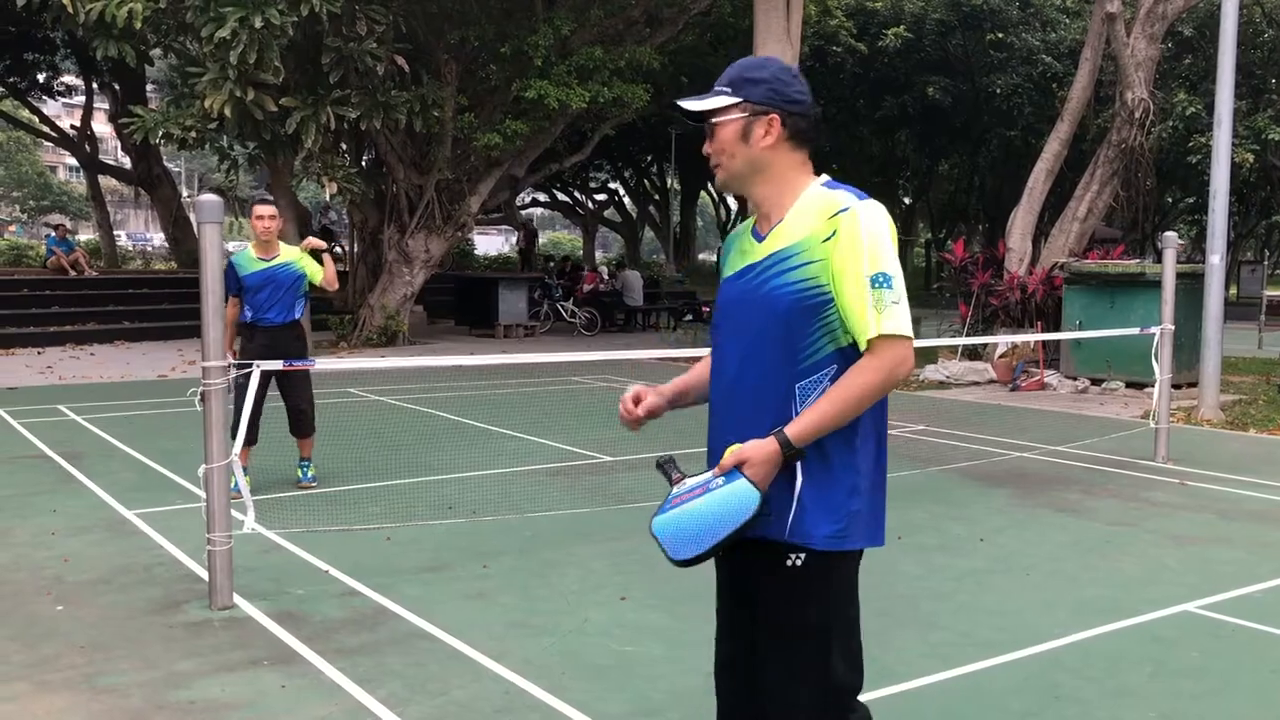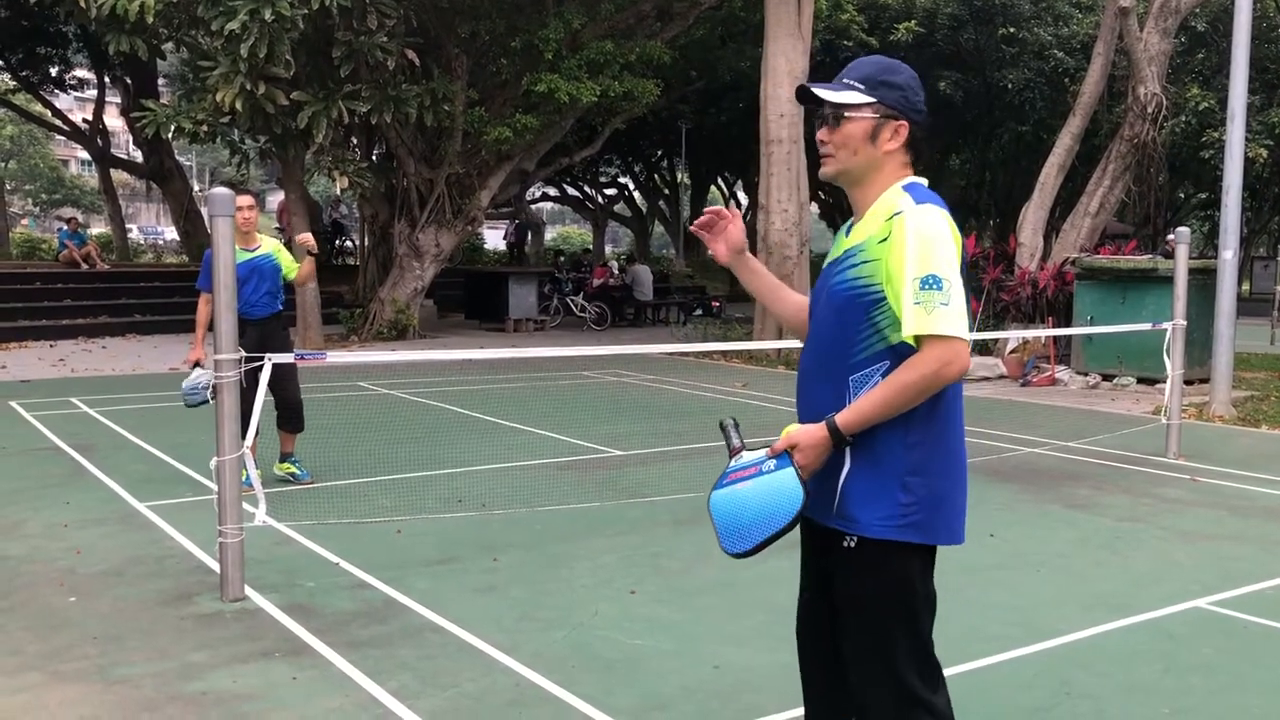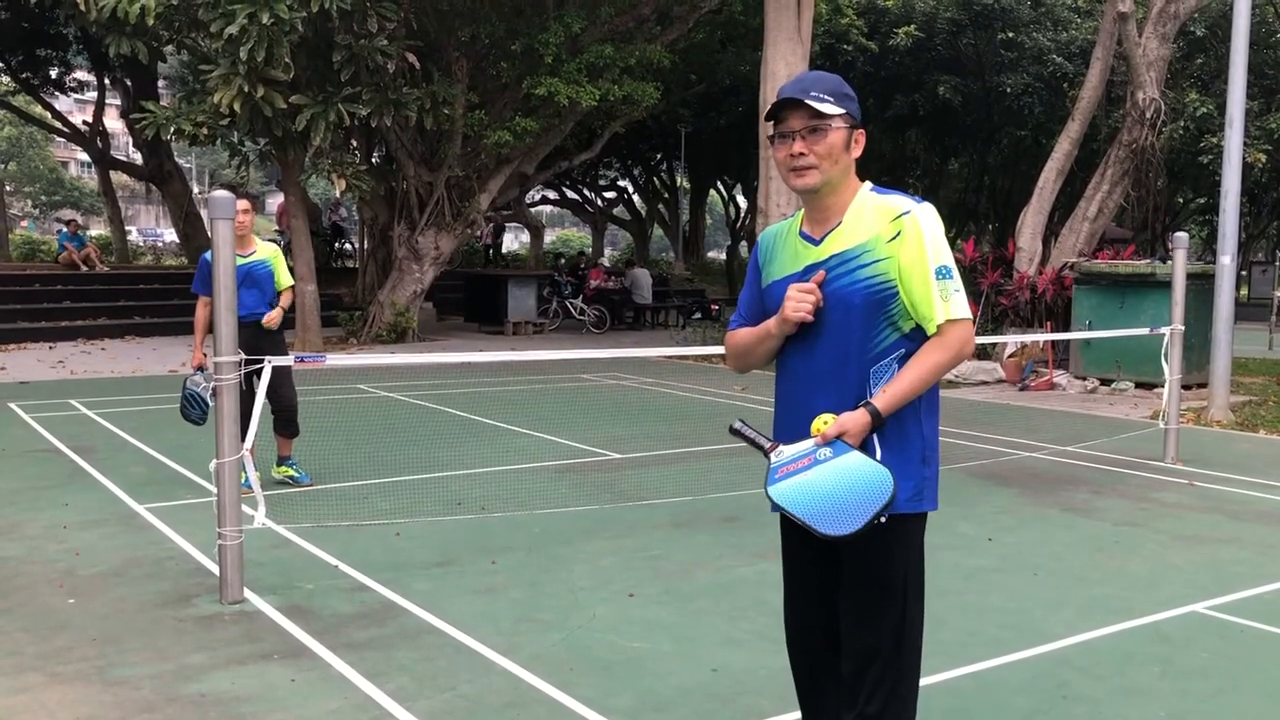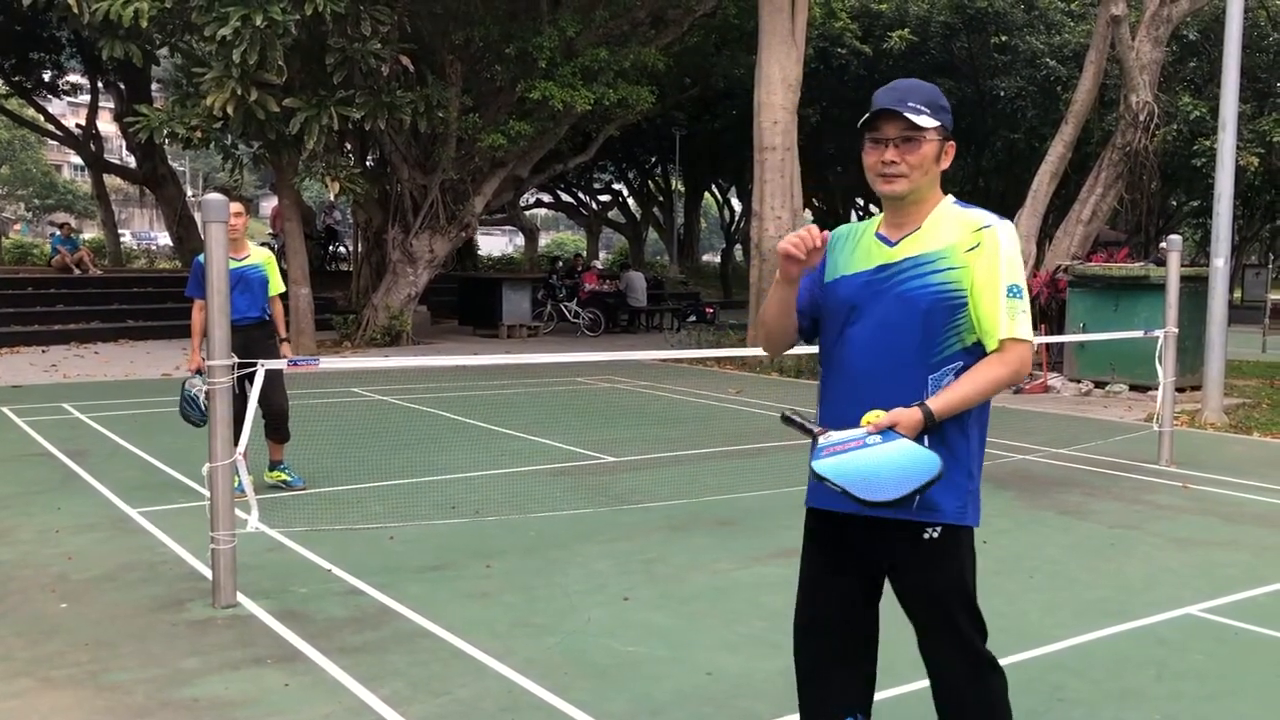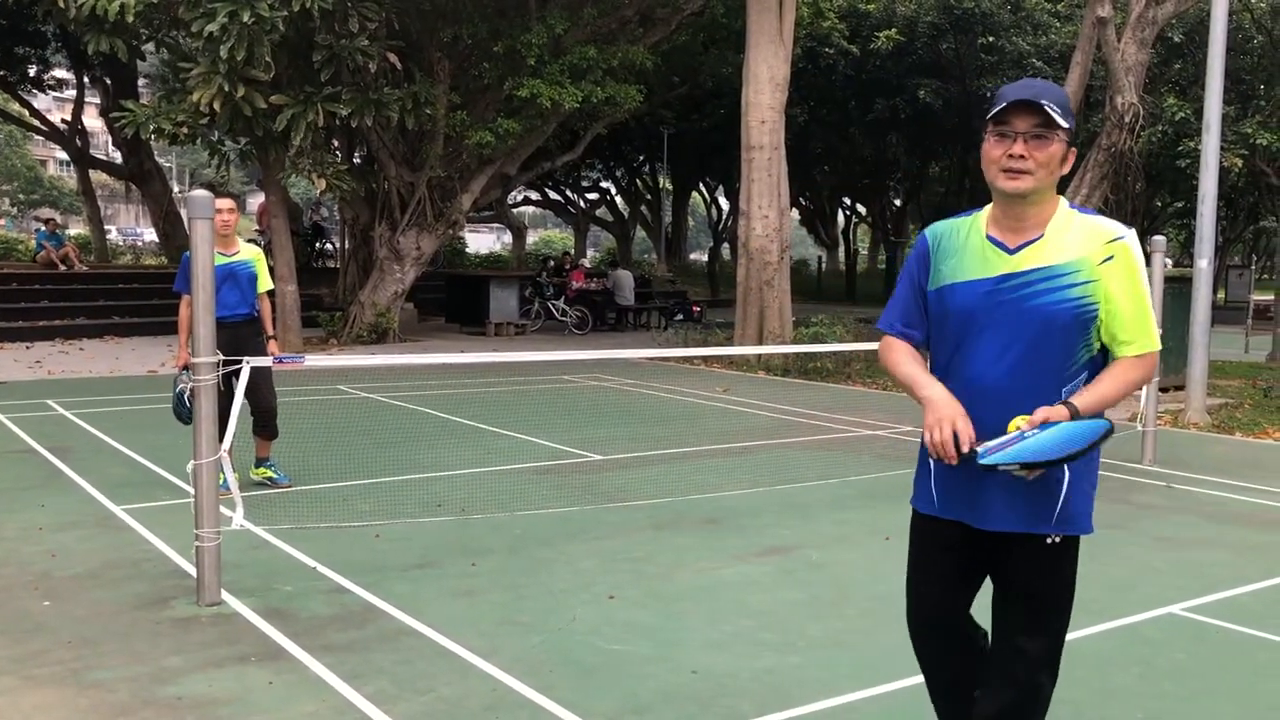
dt=1s
person 1, frame 1
left shoulder: (850, 220)
right shoulder: (740, 240)
left elbow: (892, 356)
left wrist: (782, 443)
right wrist: (666, 394)
left hip: (811, 514)
person 1, frame 2
left shoulder: (916, 220)
right shoulder: (861, 227)
left elbow: (947, 356)
right elbow: (820, 325)
left wrist: (833, 429)
right wrist: (741, 263)
left hip: (886, 501)
right hip: (837, 495)
right knee: (825, 662)
person 1, frame 3
left shoulder: (905, 220)
right shoulder: (772, 243)
left elbow: (956, 335)
right elbow: (737, 355)
left wrist: (870, 412)
right wrist: (779, 325)
left hip: (883, 481)
left knee: (877, 656)
right knee: (812, 649)
person 1, frame 4
left shoulder: (982, 235)
right shoulder: (841, 243)
left elbow: (1014, 354)
right elbow: (775, 343)
left wrist: (923, 413)
right wrist: (788, 279)
left hip: (930, 495)
right hip: (838, 490)
left knee: (957, 654)
right knee: (825, 647)
person 1, frame 5
left shoulder: (1105, 244)
right shoulder: (939, 241)
left elbow: (1139, 356)
right elbow: (894, 342)
left wrist: (1071, 411)
right wrist: (933, 395)
left hip: (1043, 498)
right hip: (945, 491)
left knee: (1023, 661)
right knee: (932, 627)
person 2, frame 1
left shoulder: (298, 256)
right shoulder: (238, 261)
left elbow: (331, 284)
right elbow: (233, 305)
left wrist: (324, 250)
right wrist: (228, 346)
left hip: (290, 338)
right hip: (255, 340)
left knee: (301, 406)
right knee: (246, 408)
left ankle: (306, 464)
right ankle: (240, 473)
person 2, frame 2
left shoulder: (274, 247)
right shoulder: (216, 254)
left elbow: (301, 280)
right elbow: (206, 301)
left wrist: (311, 253)
right wrist: (198, 345)
left hip: (274, 329)
right hip: (240, 333)
left knee: (290, 398)
right knee: (244, 403)
left ankle: (287, 461)
person 2, frame 3
left shoulder: (272, 252)
right shoulder: (211, 259)
left elbow: (287, 291)
right elbow: (204, 305)
left wrist: (279, 310)
right wrist: (198, 349)
left hip: (269, 334)
right hip: (234, 337)
left knee: (286, 401)
right knee: (241, 406)
left ankle: (284, 464)
right ankle: (248, 470)
person 2, frame 4
left shoulder: (265, 257)
right shoulder: (205, 262)
right elbow: (200, 309)
left wrist: (283, 341)
right wrist: (195, 352)
left hip: (261, 337)
right hip: (226, 341)
left knee: (277, 406)
right knee: (233, 411)
left ankle: (276, 468)
right ankle: (240, 474)
person 2, frame 5
left shoulder: (254, 254)
right shoulder: (195, 257)
right elbow: (187, 304)
left wrist: (271, 337)
right wrist: (183, 348)
left hip: (250, 334)
right hip: (214, 336)
left knee: (266, 403)
right knee: (218, 408)
left ankle: (262, 465)
right ankle: (225, 470)
